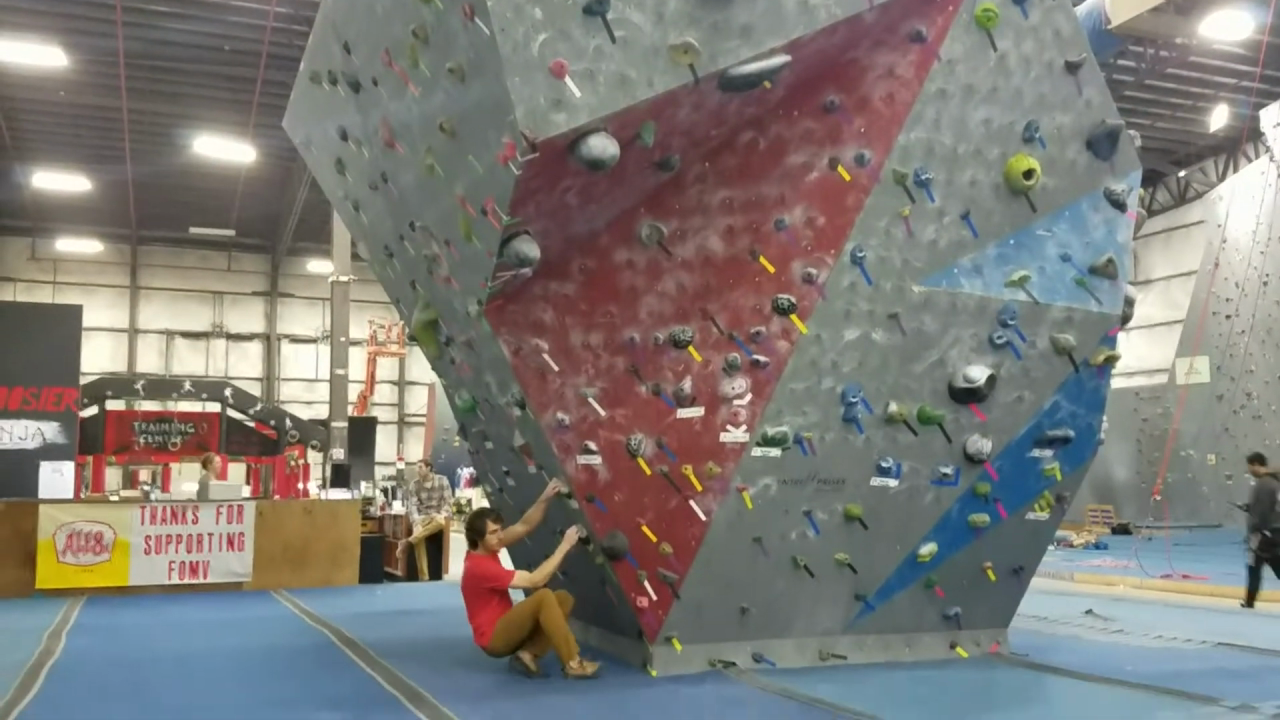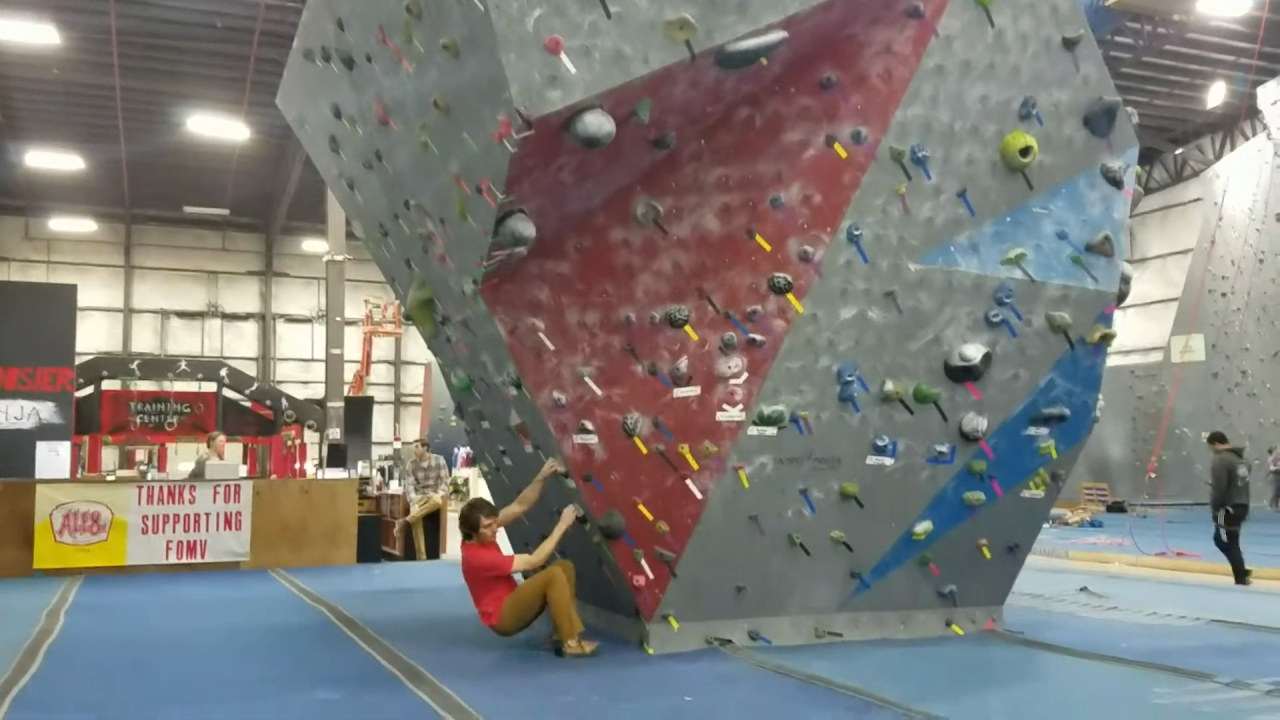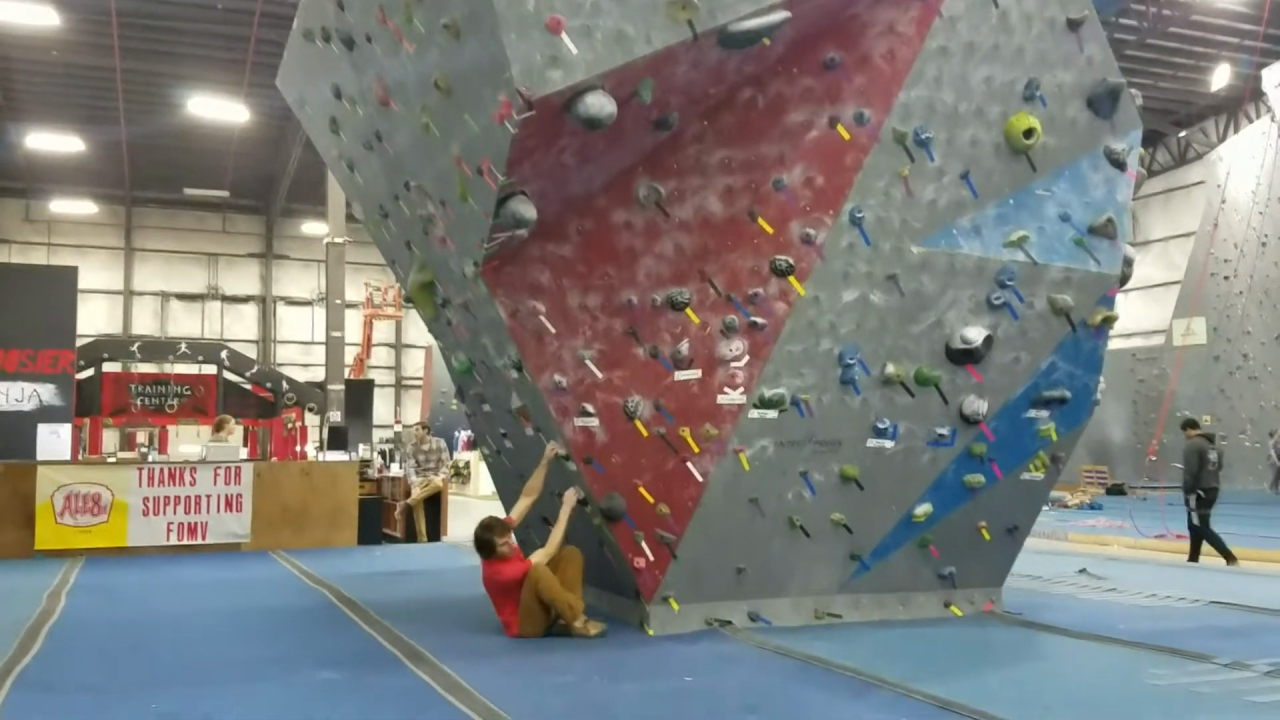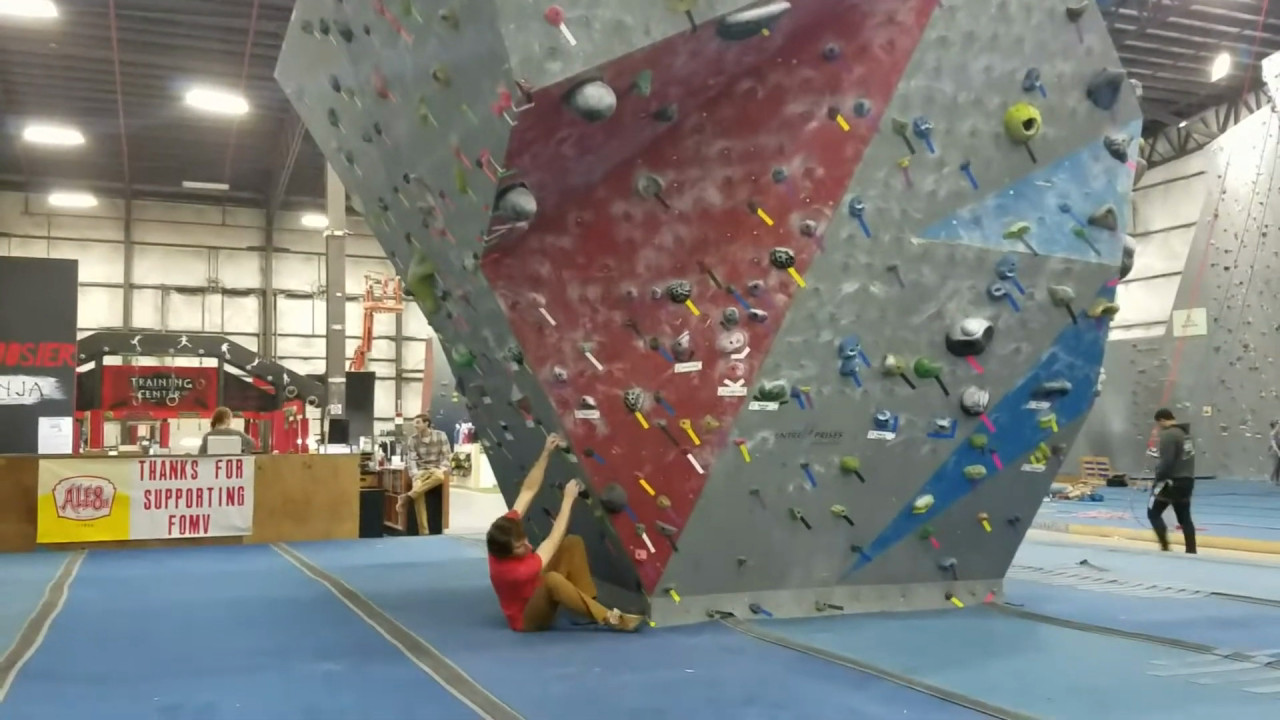
dt=0.3s
person 1, frame 1
left shoulder: (485, 550)
right shoulder: (481, 567)
left elbow: (525, 526)
right elbow: (535, 580)
left wrist: (545, 499)
right wrist: (565, 545)
left hip: (504, 628)
right hip: (494, 638)
left knee: (564, 598)
right knee: (544, 596)
left ankle: (527, 654)
right ankle: (572, 663)
person 1, frame 2
left shoulder: (482, 535)
right shoulder: (477, 557)
left elbow: (519, 506)
right elbow: (534, 561)
left wrist: (541, 478)
right wrist: (562, 524)
left hip: (513, 602)
right hip: (503, 617)
left knee: (564, 566)
right knee: (554, 573)
left ankle: (561, 634)
right ankle: (571, 643)
person 1, frame 3
left shoulder: (500, 533)
right shoulder: (500, 572)
left elbow: (528, 497)
right elbow: (548, 552)
left wrist: (545, 461)
right wrist: (566, 508)
right hip: (525, 625)
left knee: (571, 552)
right knee: (538, 572)
left ankle: (570, 618)
right ankle: (578, 622)
person 1, frame 4
left shoulder: (505, 531)
right shoulder: (514, 571)
left elbow: (527, 491)
right elbow: (553, 541)
left wrist: (546, 453)
right wrist: (568, 500)
left hip: (535, 593)
right hip: (527, 619)
left knee: (573, 542)
right knee: (553, 580)
left ankle: (587, 607)
right ankle: (609, 618)
